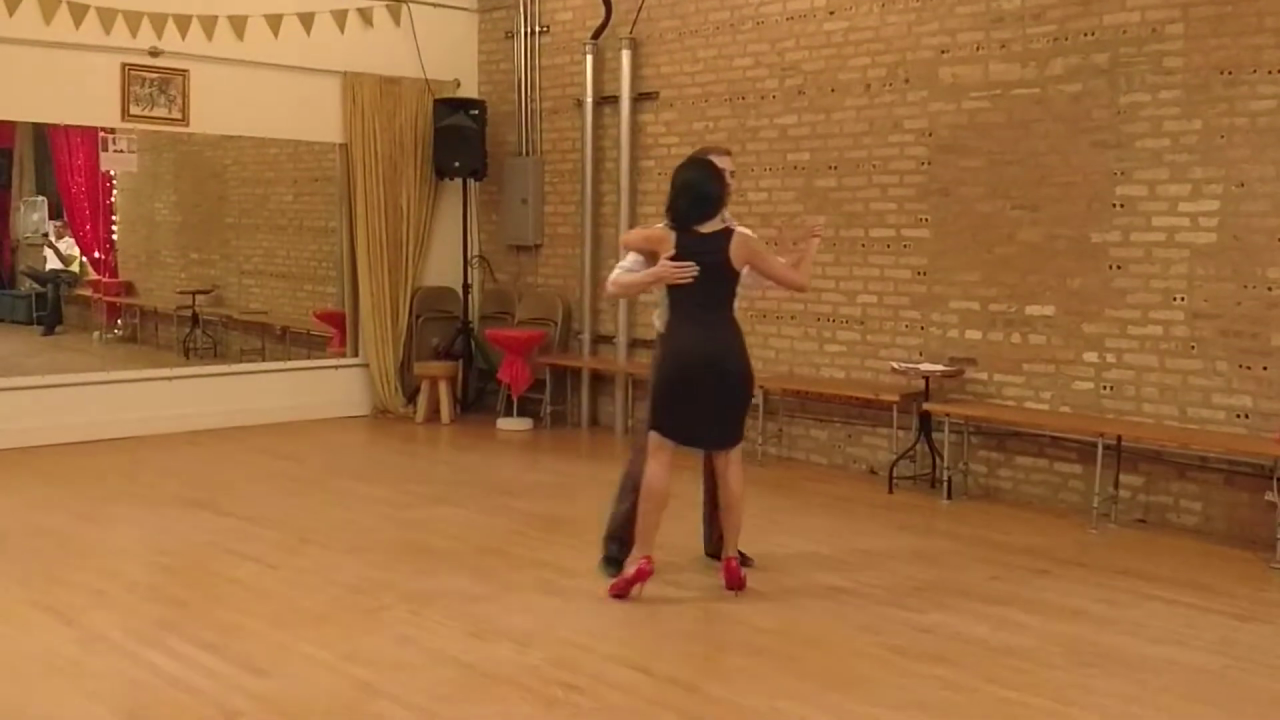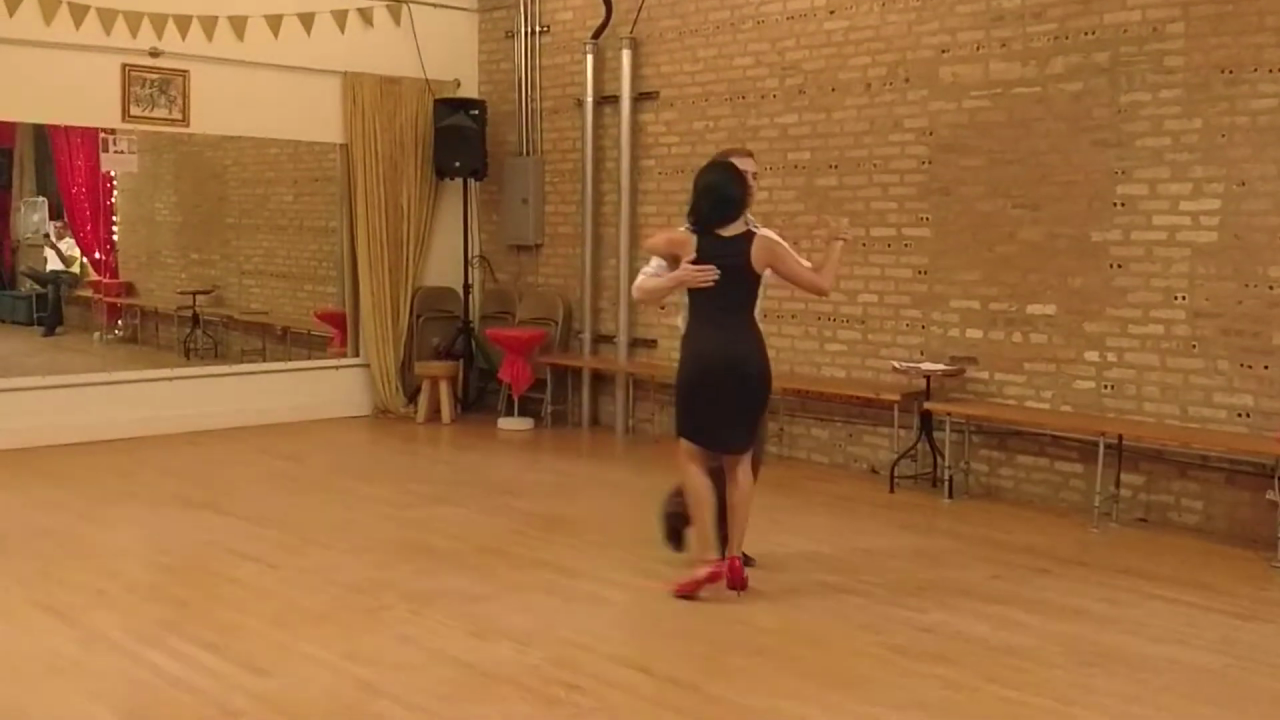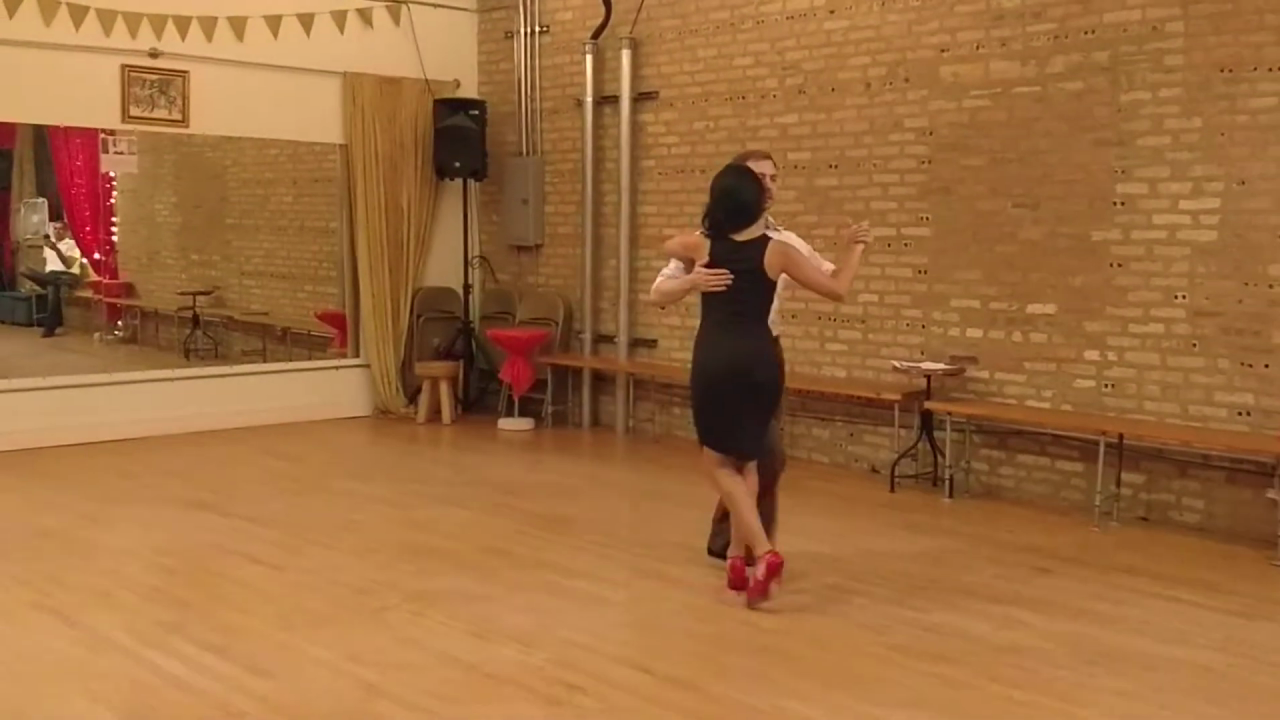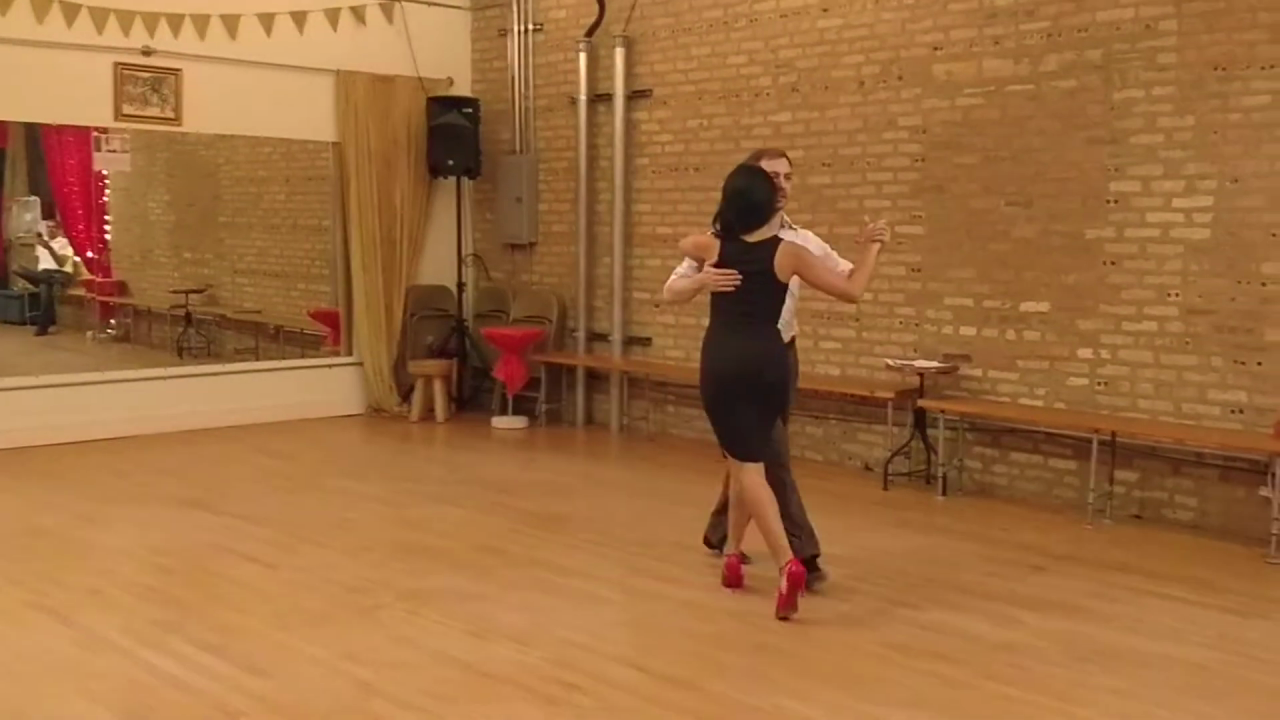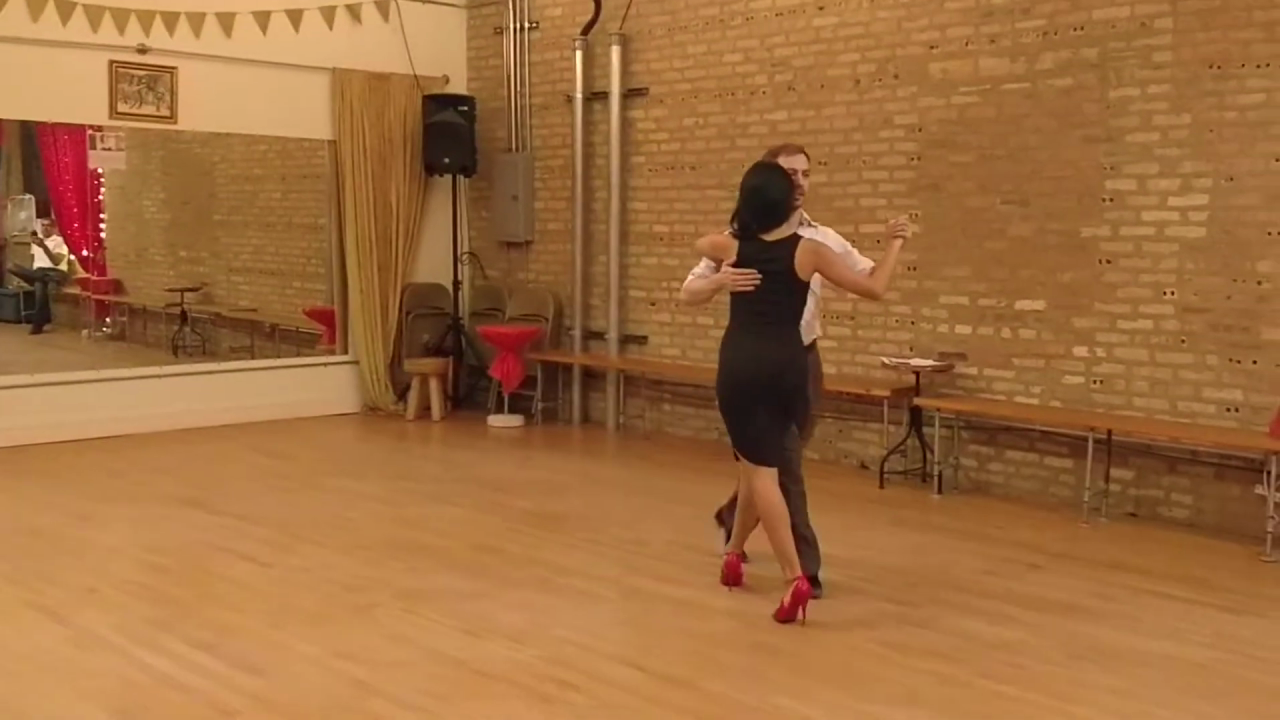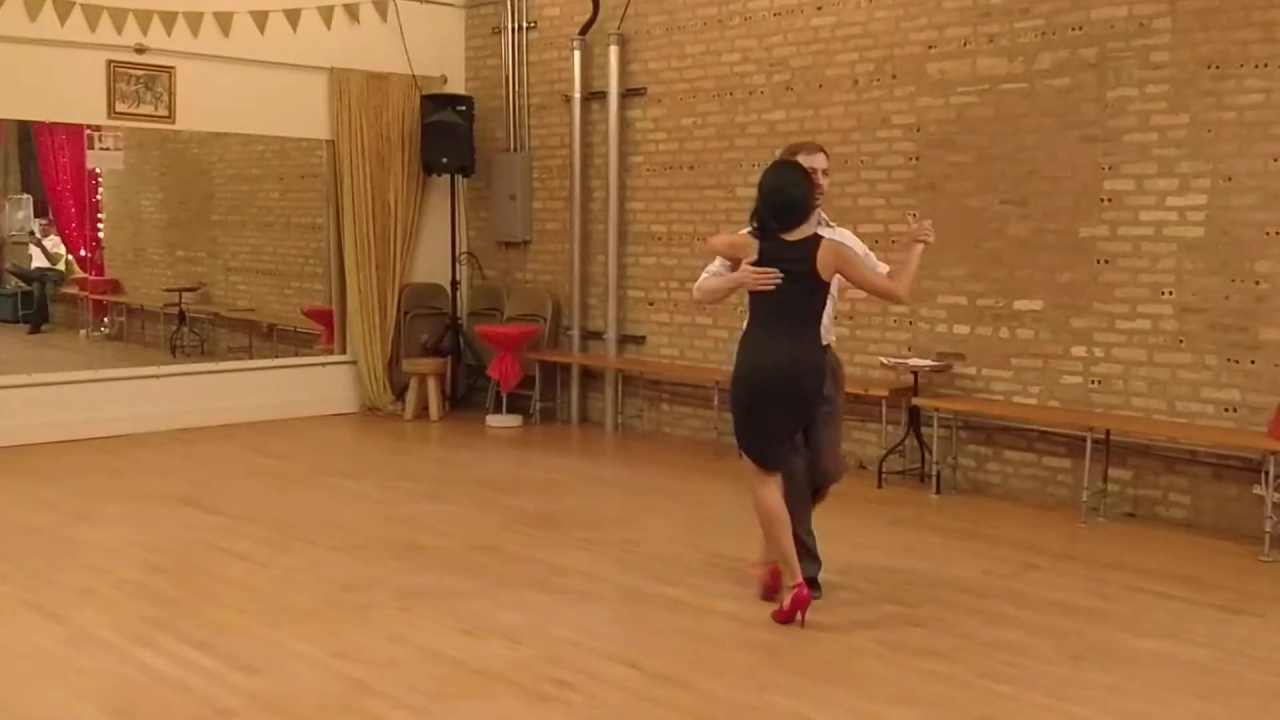
dt=0.2s
person 1, frame 1
left shoulder: (665, 239)
right shoulder: (739, 243)
left elbow: (624, 239)
right elbow: (798, 281)
right wrist: (812, 241)
left hip: (681, 352)
right hip: (727, 353)
left knee: (659, 453)
right knee: (728, 458)
left ankle: (640, 558)
right ankle: (731, 561)
person 1, frame 2
left shoulder: (686, 243)
right shoulder: (761, 246)
left elbow: (649, 242)
right elbow: (822, 284)
right wrist: (837, 243)
left hip: (702, 356)
right hip: (747, 356)
left knee: (694, 458)
right knee: (738, 459)
left ankle: (709, 560)
right ankle: (734, 558)
person 1, frame 3
left shoulder: (702, 246)
right shoulder: (776, 252)
left elbow: (668, 245)
right elbow: (837, 289)
right wrist: (856, 247)
left hip: (714, 361)
right hip: (759, 360)
left knee: (723, 465)
right knee: (747, 461)
left ankle: (762, 554)
right ankle: (736, 559)
person 1, frame 4
left shoulder: (713, 247)
right shoulder: (788, 253)
left elbow: (683, 244)
right elbow: (851, 291)
right wrist: (873, 246)
left hip: (722, 362)
right hip: (768, 362)
left knee: (747, 467)
right knee: (746, 460)
left ankle: (787, 564)
right ankle: (732, 557)
person 1, frame 5
left shoulder: (731, 246)
right shoulder: (808, 251)
left elbow: (700, 244)
right elbow: (874, 288)
right wrist: (895, 242)
left hip: (740, 364)
right hip: (787, 365)
left knee: (761, 470)
right knee: (760, 463)
left ankle: (795, 579)
right ankle: (734, 552)
person 1, frame 6
left shoulder: (751, 246)
right shoulder: (830, 251)
left elbow: (714, 242)
right elbow: (896, 291)
right wrist: (917, 246)
left hip: (757, 365)
right hip: (805, 368)
left knee: (764, 475)
right knee: (773, 467)
left ankle: (795, 582)
right ankle: (777, 560)
person 2, frame 1
left shoulder: (739, 238)
right elbow: (615, 285)
right wrist: (655, 275)
right knee: (654, 449)
left ankle: (717, 541)
right ankle: (618, 542)
person 2, frame 2
left shoulder: (764, 239)
right elbow: (640, 291)
right wrist: (679, 279)
left knee: (750, 451)
left ankle: (723, 537)
right ankle: (679, 507)
person 2, frame 3
left shoulder: (785, 242)
left elbow: (830, 280)
right elbow: (658, 294)
right wrist: (692, 281)
right knee: (766, 452)
left ankle: (722, 536)
person 2, frame 4
left shoulder: (803, 242)
left elbow: (848, 281)
right elbow: (670, 291)
right wrist: (702, 281)
left hip: (781, 356)
right knee: (773, 454)
left ankle: (719, 531)
right ankle: (803, 554)
person 2, frame 5
left shoulder: (823, 240)
left elbow: (871, 279)
right elbow: (688, 293)
right wrist: (718, 282)
left hip: (804, 358)
left knee: (785, 458)
right knee: (784, 461)
left ankle: (733, 514)
right ankle: (802, 562)
person 2, frame 6
left shoulder: (840, 241)
left elbow: (888, 283)
right elbow: (700, 292)
right wrist: (737, 280)
left hip: (820, 361)
left knee: (828, 465)
right knee: (789, 467)
left ankle: (790, 518)
right ankle: (801, 564)
